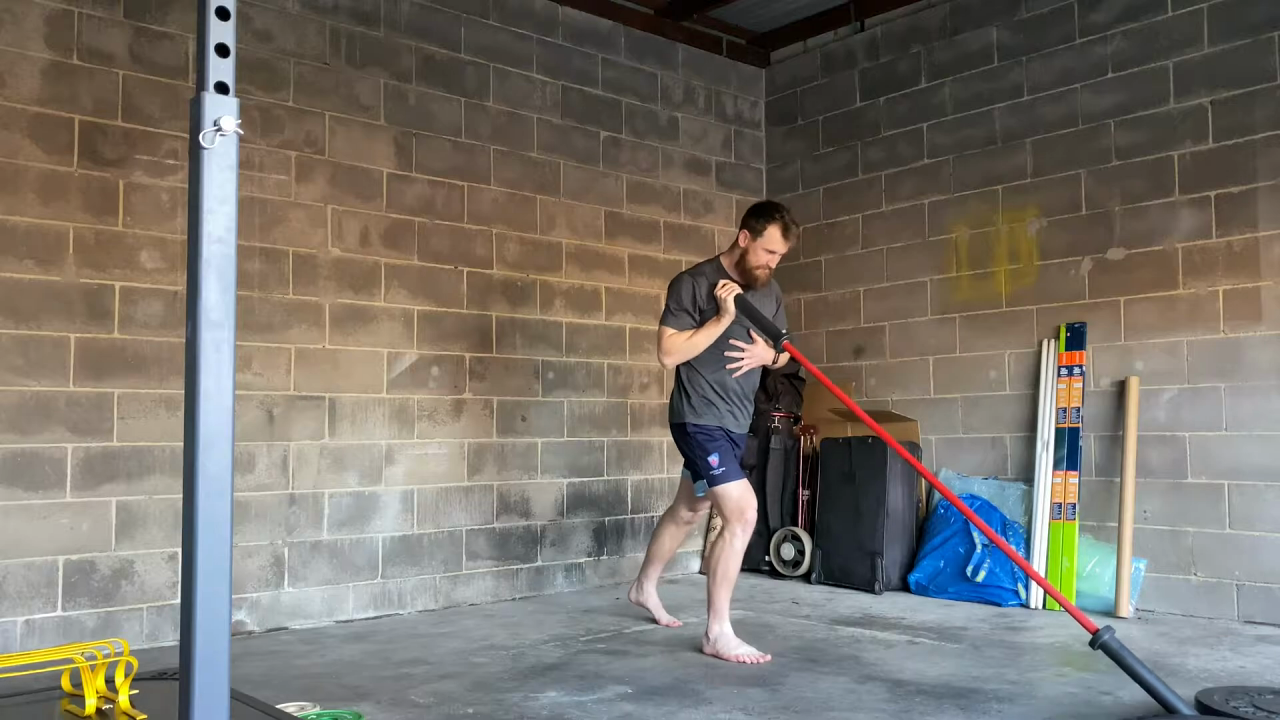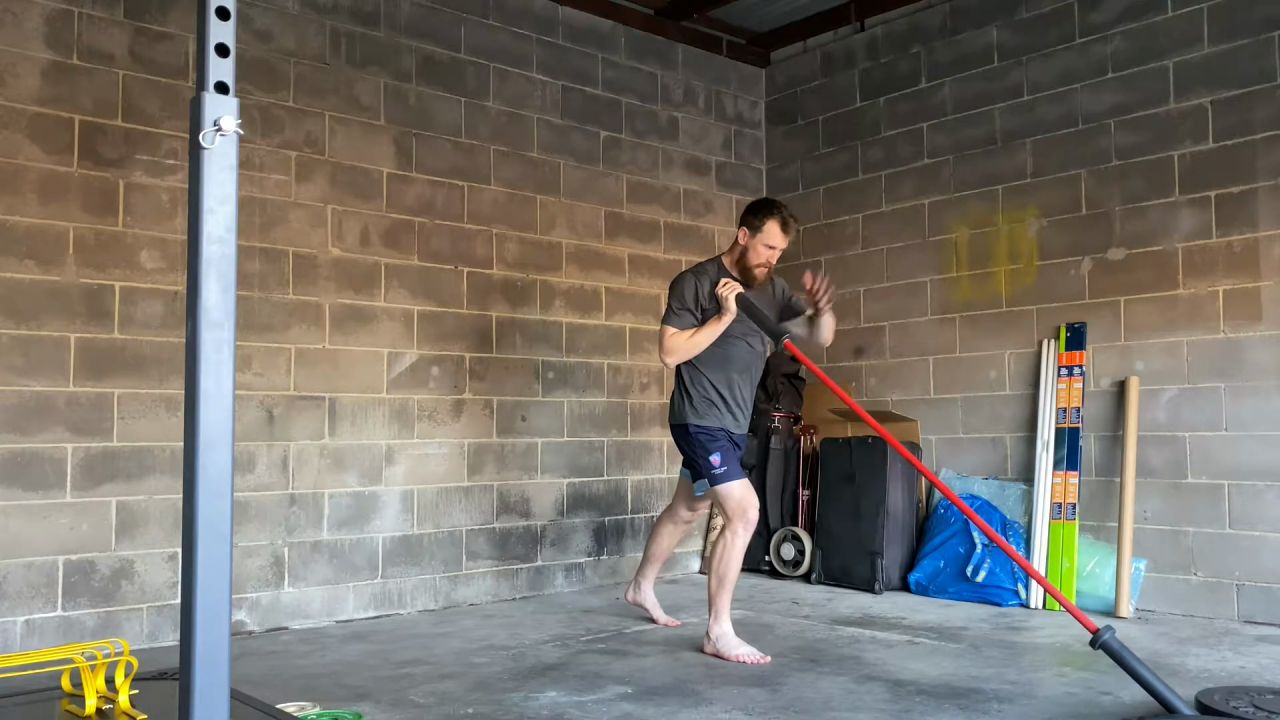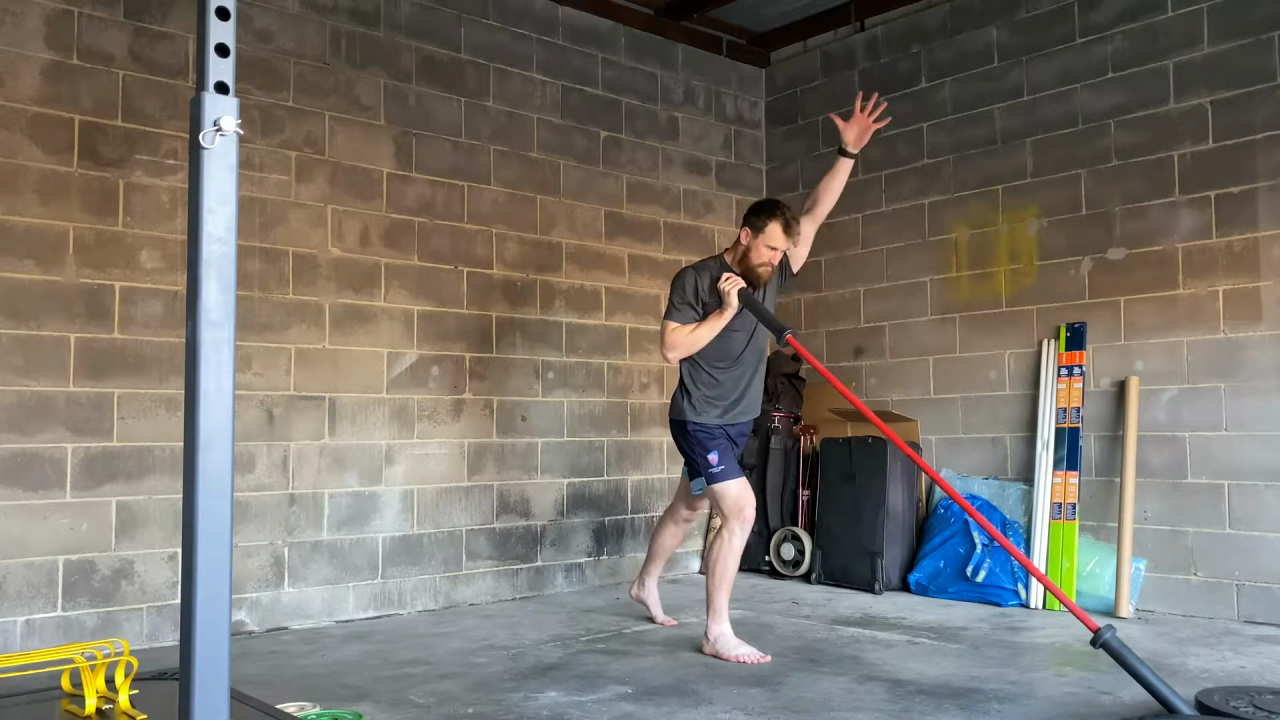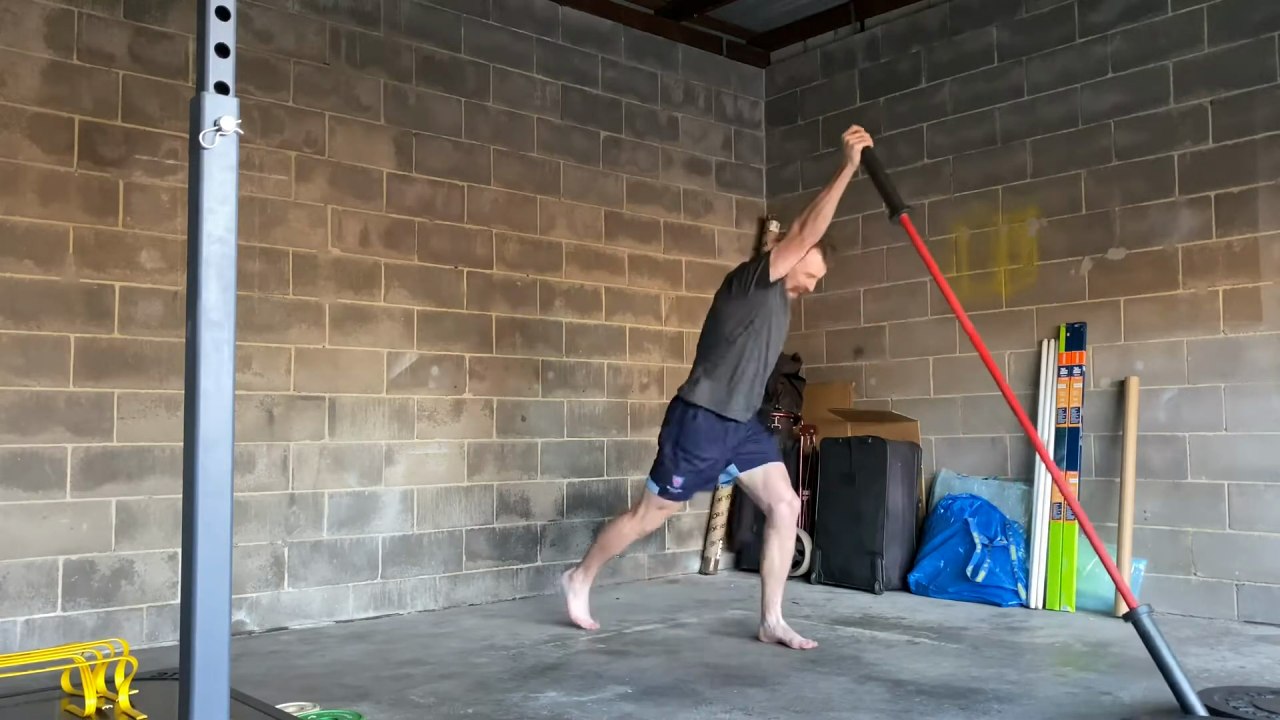
dt=1s
person 1, frame 1
left shoulder: (768, 290)
right shoulder: (693, 282)
left elbow: (784, 350)
right elbow: (669, 352)
left wrist: (769, 354)
right wrist: (722, 317)
left hip: (736, 420)
right hip: (700, 418)
left knee: (689, 509)
right knee: (743, 513)
left ankle: (645, 586)
right ankle: (718, 633)
person 1, frame 2
left shoulder: (773, 289)
right shoulder: (695, 282)
left elbow: (819, 336)
right elbow: (669, 351)
left wrist: (820, 309)
right wrist: (722, 316)
left hip: (734, 425)
right hip: (701, 422)
left knee: (686, 509)
right knee: (744, 511)
left ankle: (641, 587)
right ankle: (718, 633)
person 1, frame 3
left shoulder: (771, 273)
right shoulder: (696, 278)
left elbow: (816, 213)
right elbow: (672, 348)
left wrist: (849, 151)
right wrist: (724, 310)
left hip: (737, 420)
right hip: (700, 420)
left knee: (687, 507)
right knee: (741, 512)
left ankle: (645, 584)
right ankle: (717, 633)
person 1, frame 4
left shoulder: (777, 301)
right shoulder: (750, 281)
right elbow: (806, 233)
right wrist: (848, 168)
left hip: (741, 423)
right hip: (701, 419)
left knee: (785, 507)
right knee: (647, 517)
left ankle: (772, 621)
right ankle: (579, 580)
